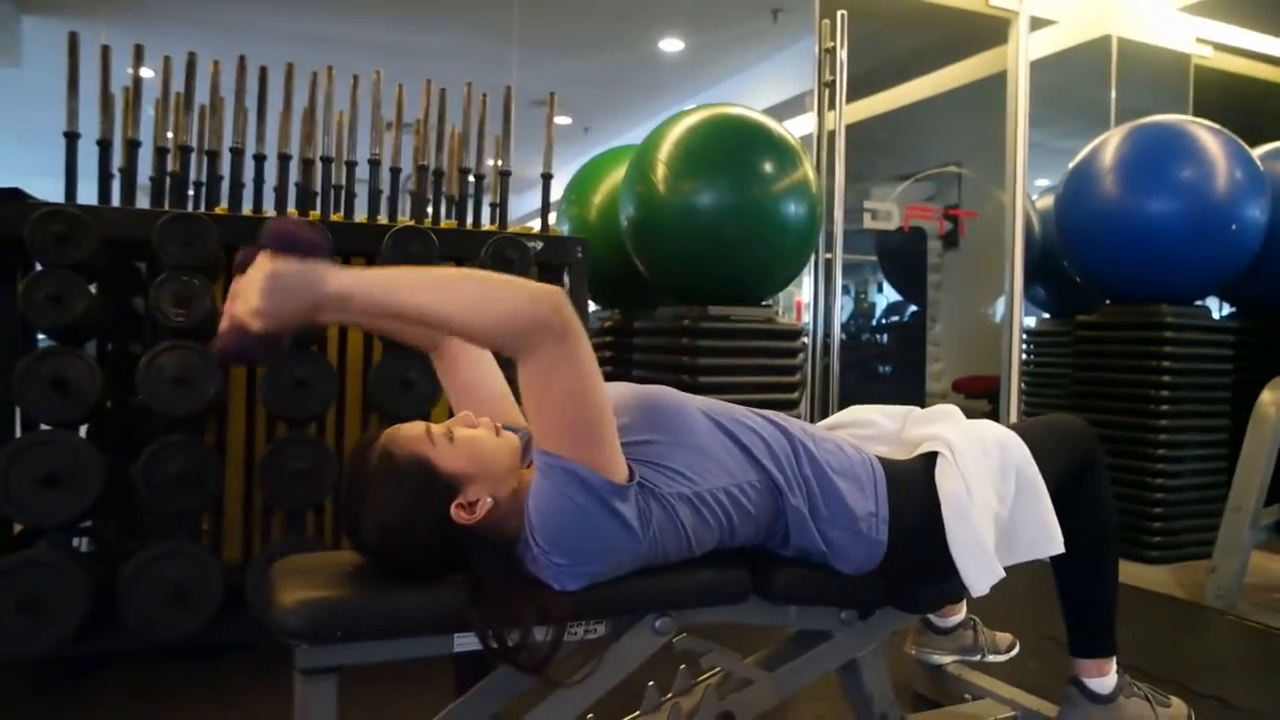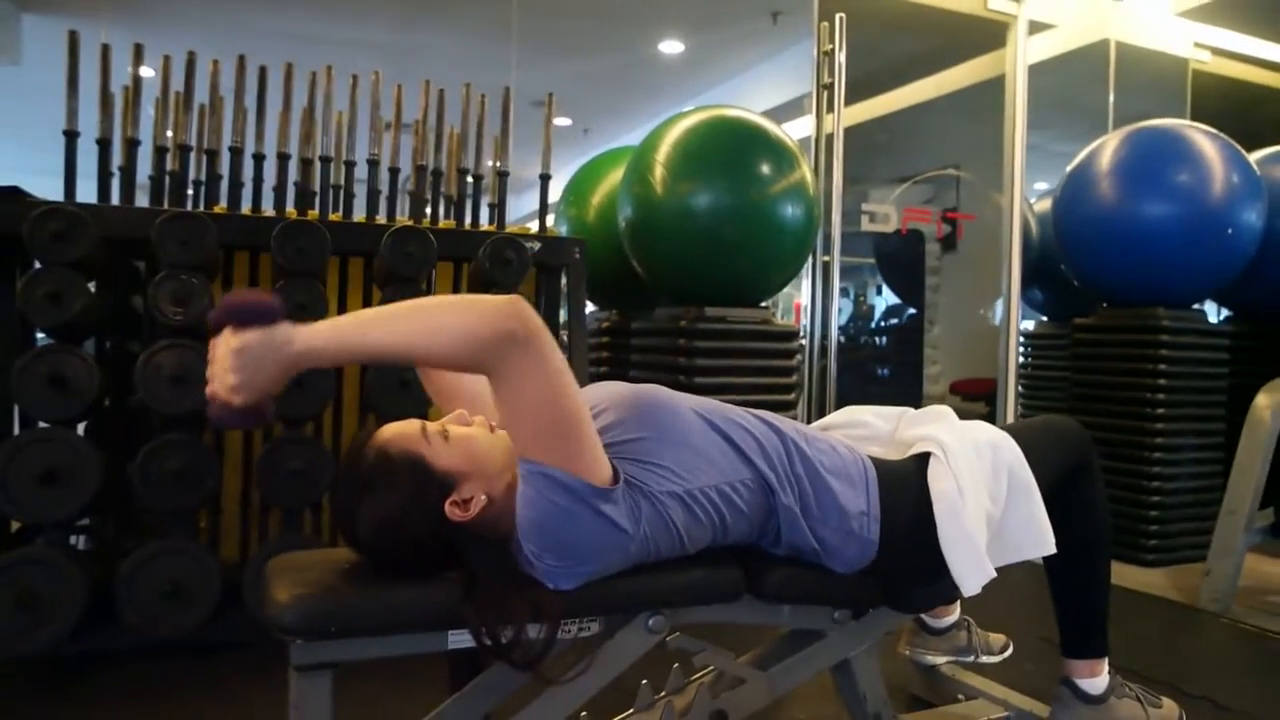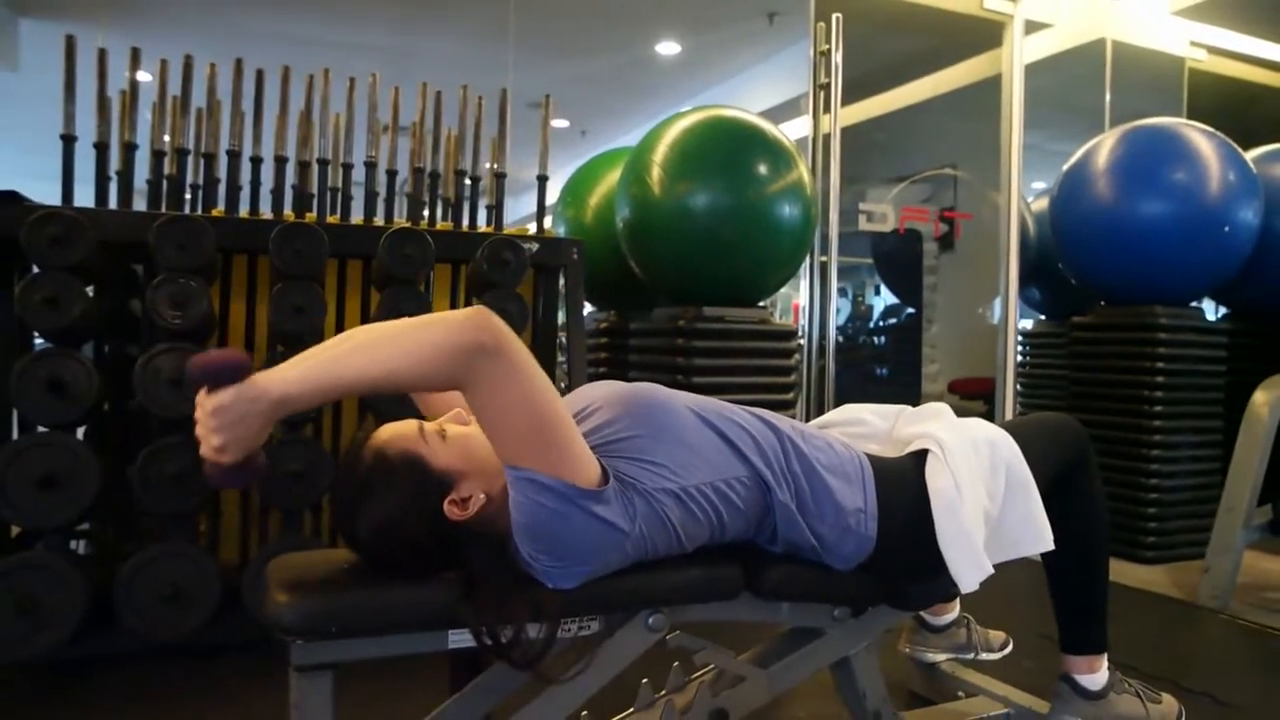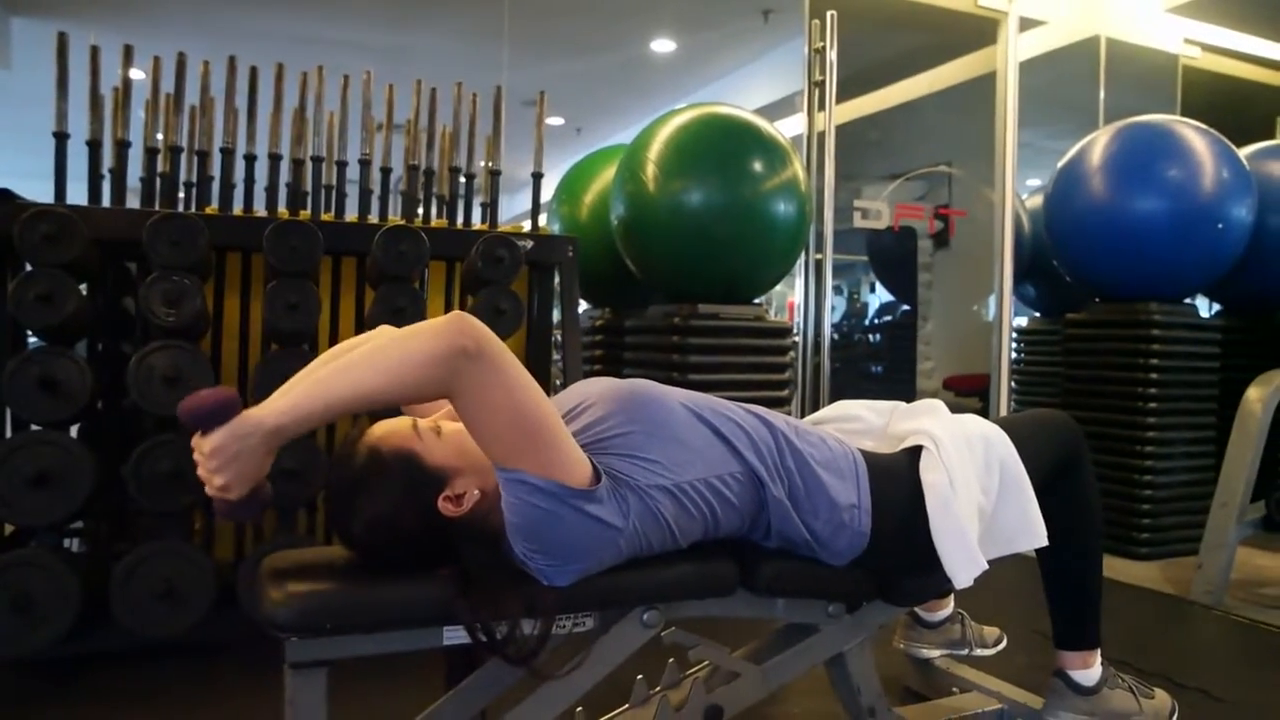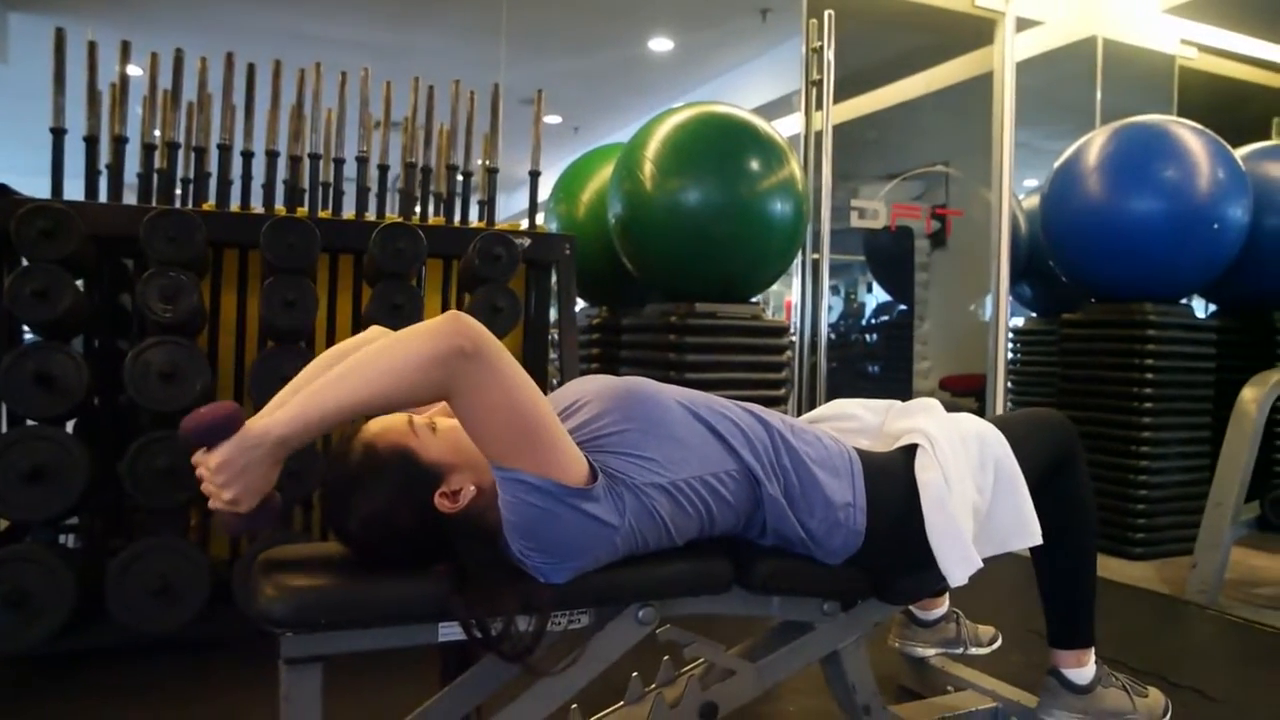
dt=0.2s
person 1, frame 1
left shoulder: (509, 479)
right shoulder: (571, 527)
left elbow: (450, 336)
right elbow: (547, 319)
left wrist: (317, 300)
right wrist: (323, 283)
right hip: (868, 517)
left knee: (942, 424)
right knee: (1069, 443)
left ankle: (941, 622)
person 1, frame 2
left shoulder: (504, 475)
right shoulder: (562, 523)
left elbow: (458, 346)
right elbow: (510, 327)
left wrist: (292, 344)
right wrist: (290, 344)
right hip: (863, 517)
left knee: (935, 423)
right knee: (1066, 445)
left ankle: (937, 622)
person 1, frame 3
left shoulder: (496, 484)
right shoulder: (561, 526)
left elbow: (445, 352)
right elbow: (479, 337)
left wrist: (274, 383)
right wrist: (267, 393)
right hip: (861, 512)
left knee: (934, 422)
right knee: (1061, 443)
left ankle: (936, 622)
person 1, frame 4
left shoulder: (481, 478)
right shoulder: (554, 522)
left elbow: (398, 341)
right elbow: (460, 344)
left wrist: (263, 408)
right wrist: (262, 426)
right hip: (856, 507)
left knee: (930, 418)
right knee: (1055, 438)
left ankle: (932, 616)
person 1, frame 5
left shoulder: (489, 479)
right shoulder: (551, 520)
left elbow: (381, 343)
right elbow: (457, 343)
left wrist: (260, 420)
right wrist: (264, 443)
right hip: (852, 508)
right knee: (1052, 439)
left ankle: (927, 617)
